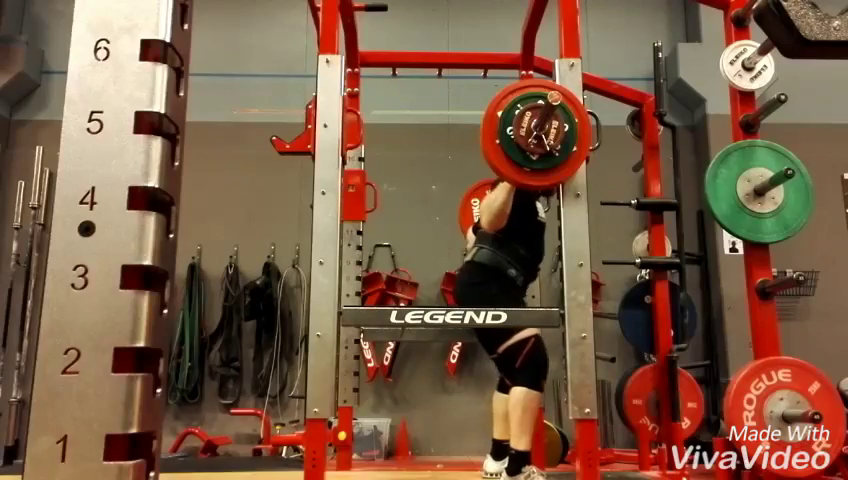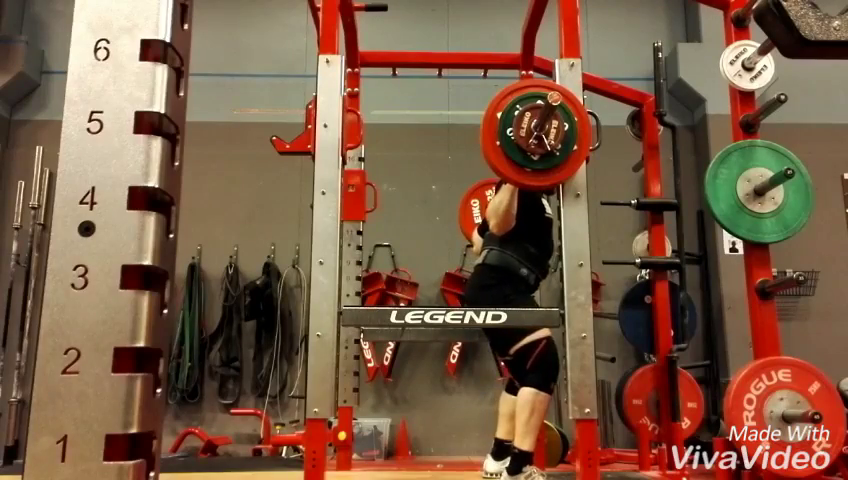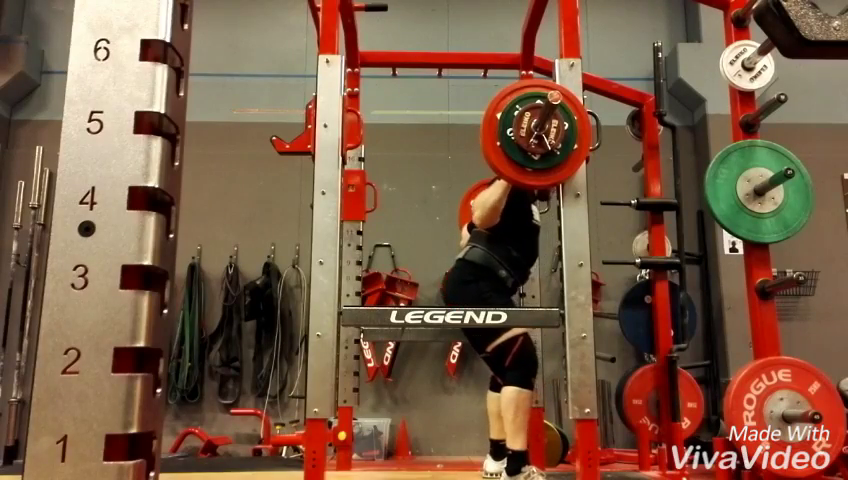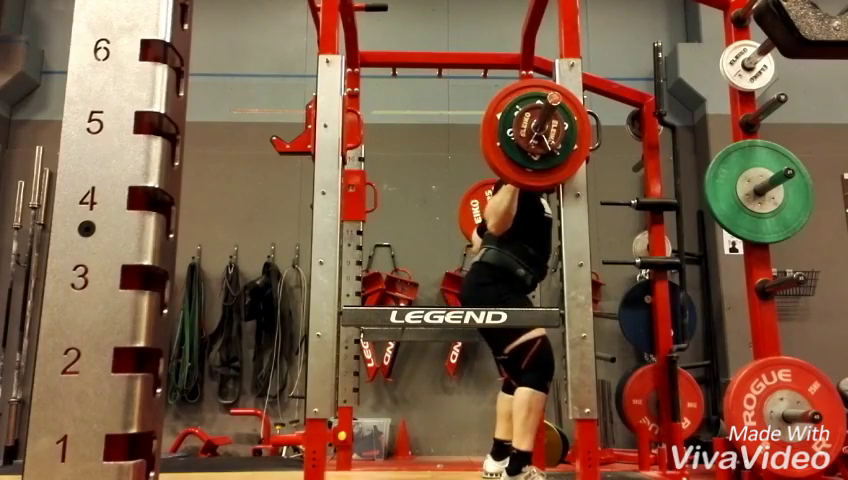
dt=0.3s
person 1, frame 1
left shoulder: (524, 196)
right shoulder: (520, 190)
left elbow: (474, 235)
right elbow: (490, 221)
right wrist: (510, 177)
left hip: (488, 286)
right hip: (485, 285)
left knee: (515, 370)
right knee: (531, 363)
person 1, frame 2
left shoulder: (528, 195)
right shoulder: (524, 187)
left elbow: (478, 240)
right elbow: (498, 224)
right wrist: (512, 179)
left hip: (499, 289)
right hip: (497, 288)
left knee: (525, 372)
right knee: (543, 364)
person 1, frame 3
left shoulder: (522, 198)
right shoulder: (516, 190)
left elbow: (468, 234)
right elbow: (482, 216)
right wrist: (508, 177)
left hip: (478, 287)
right hip: (474, 286)
left knee: (508, 369)
right knee: (522, 364)
person 1, frame 4
left shoulder: (529, 195)
right shoulder: (524, 188)
left elbow: (480, 235)
right elbow: (496, 223)
right wrist: (513, 180)
left hip: (495, 288)
right hip: (491, 287)
left knee: (520, 370)
right knee: (538, 364)
